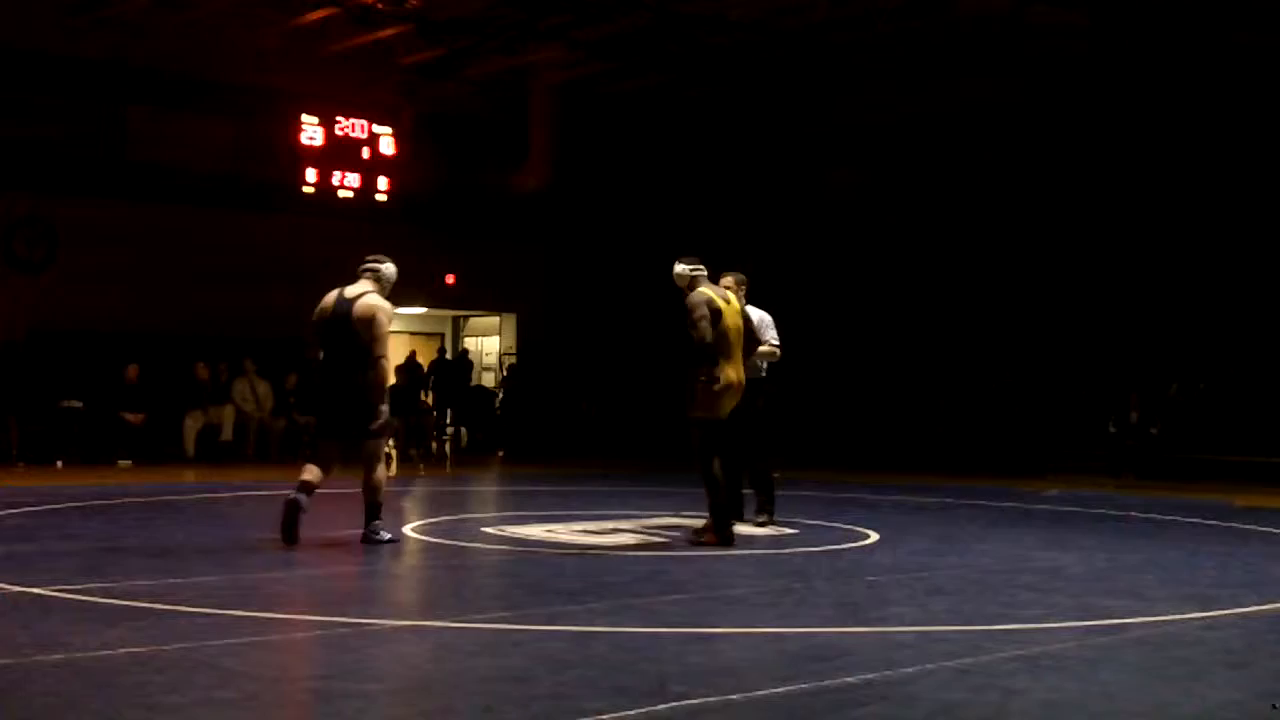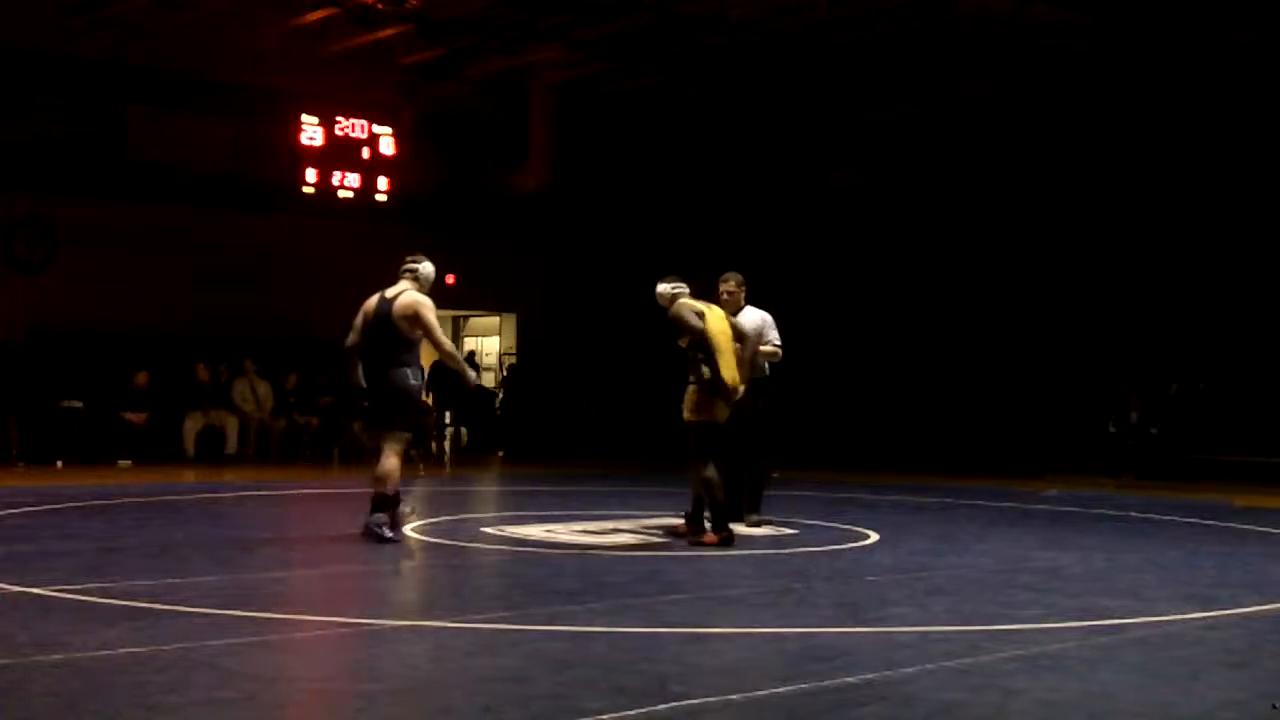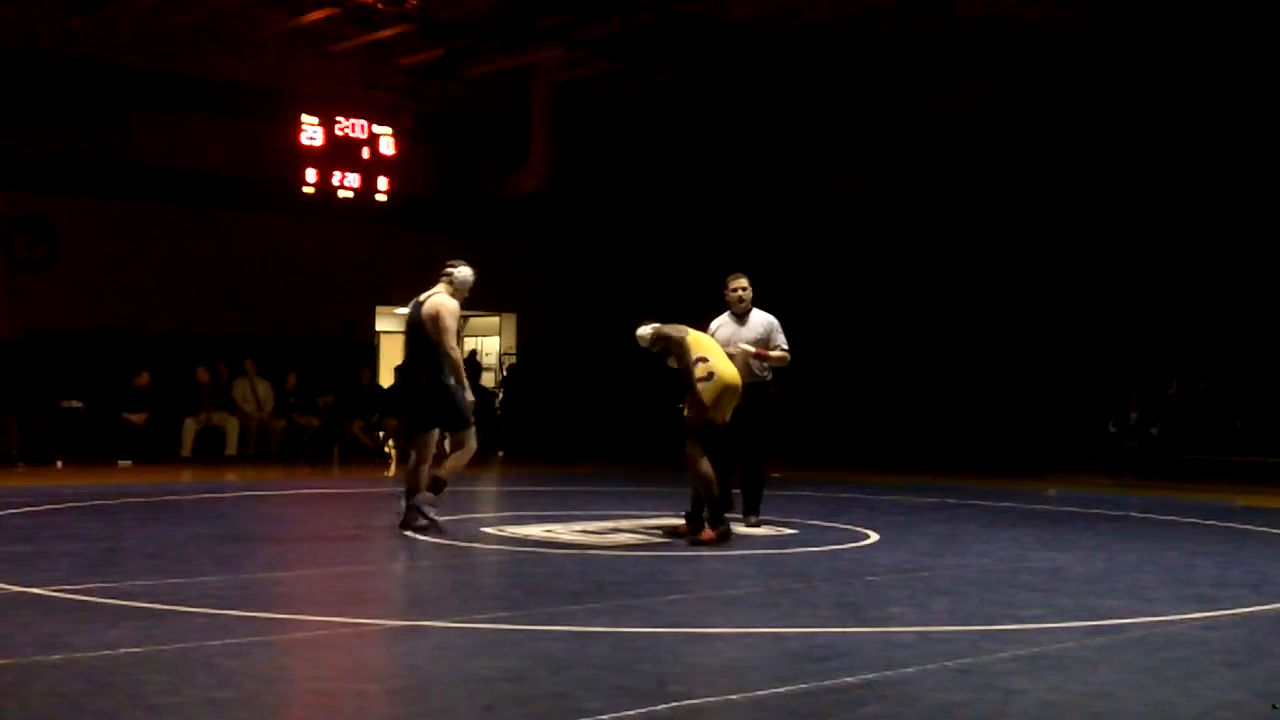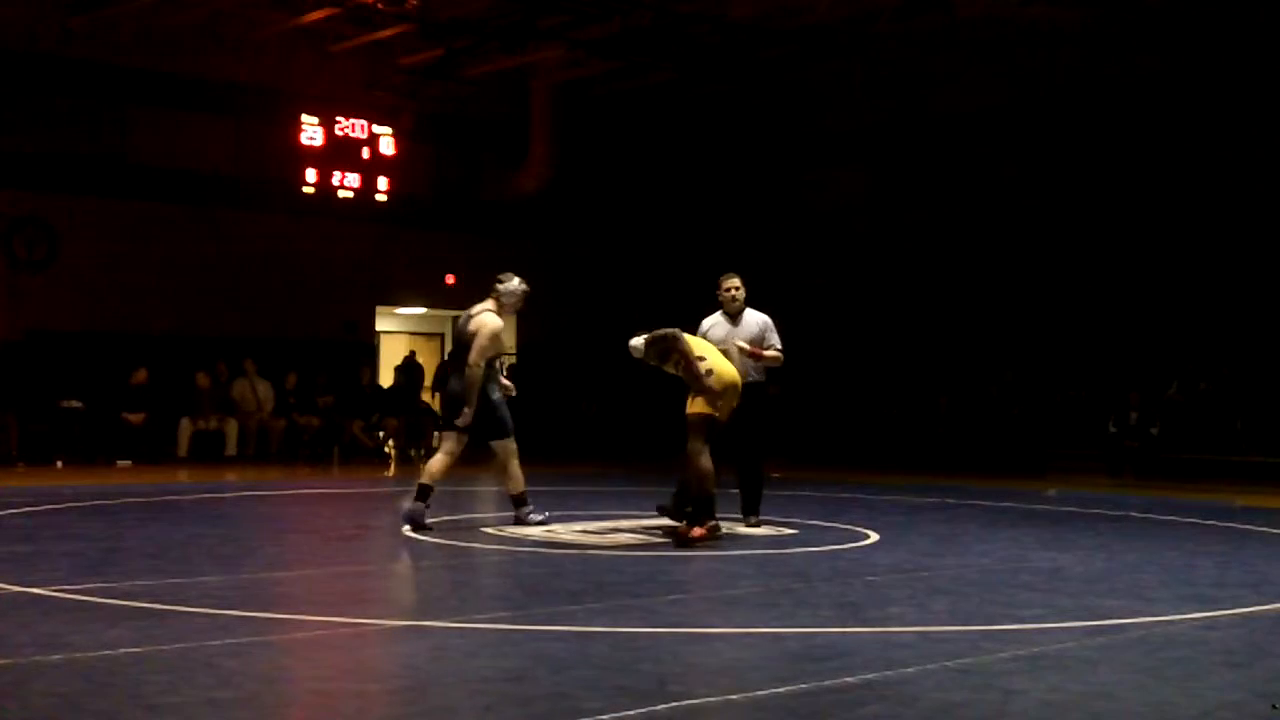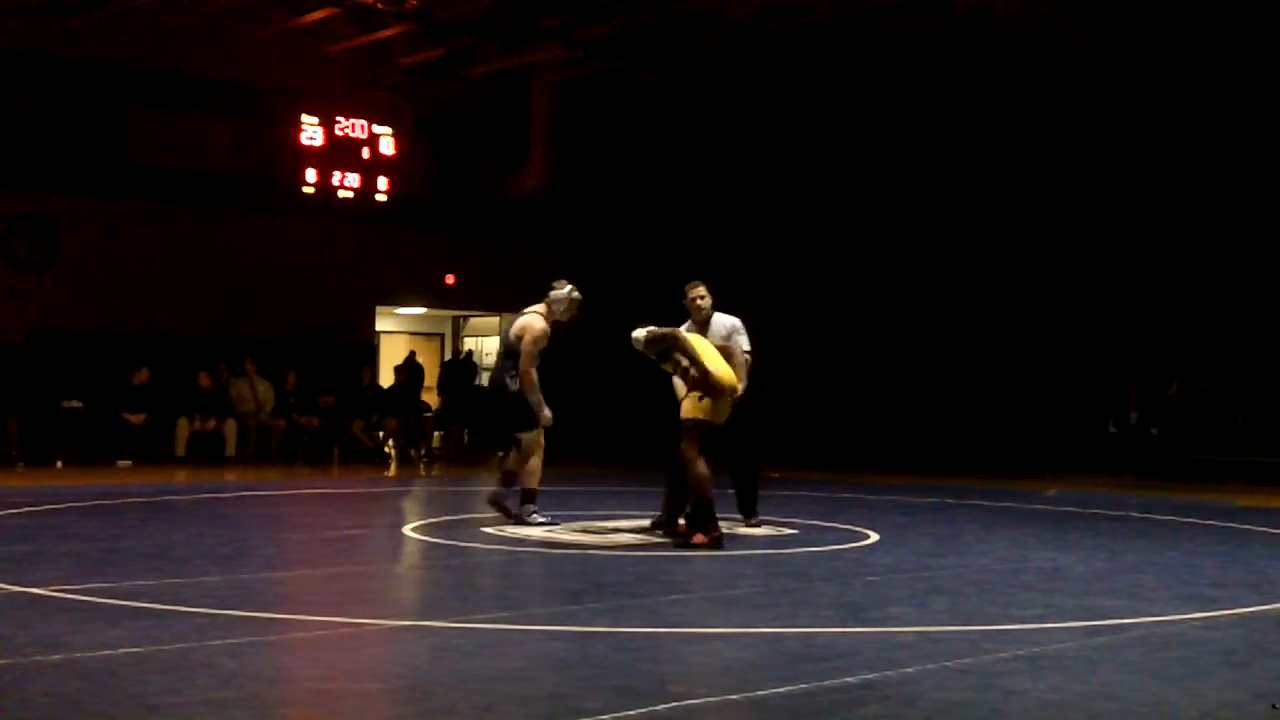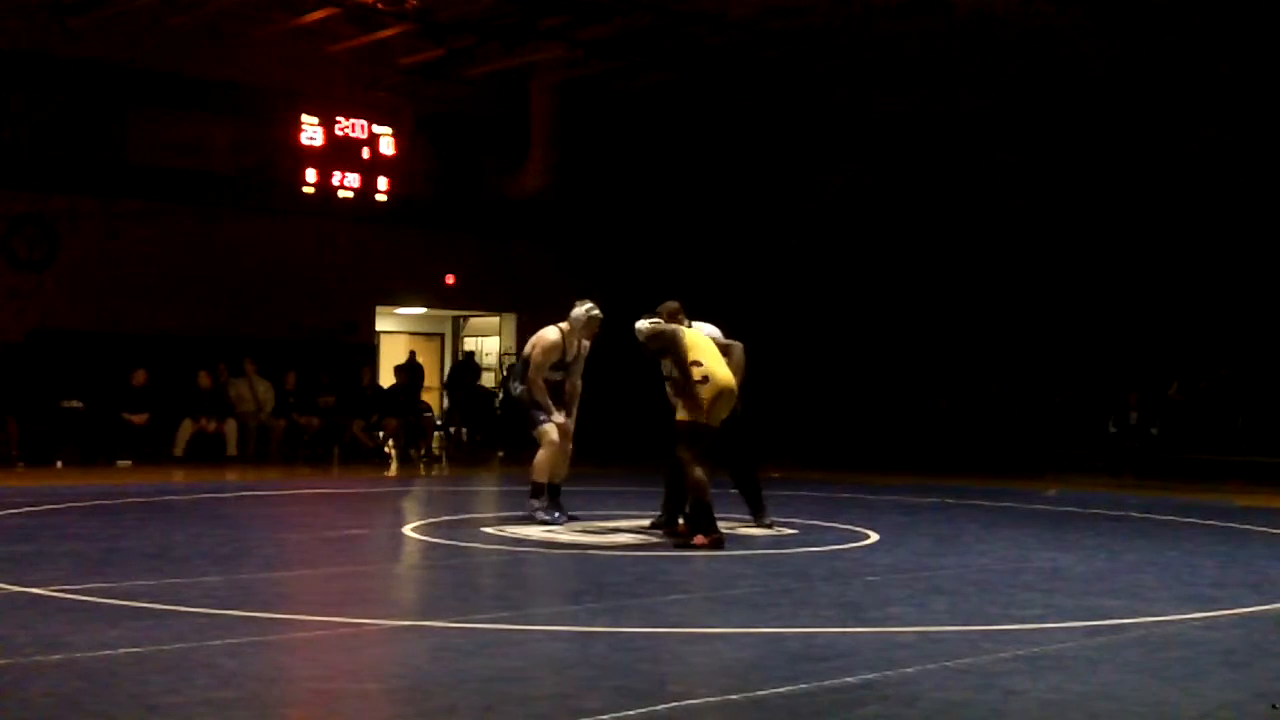
dt=0.3s
person 1, frame 1
left shoulder: (329, 299)
right shoulder: (379, 306)
left elbow: (315, 341)
right elbow: (380, 359)
right wrist: (383, 403)
left hip: (331, 384)
right hip: (364, 386)
left knee: (323, 457)
right knee: (373, 458)
left ankle: (299, 497)
right ankle: (374, 525)
person 1, frame 2
left shoulder: (372, 302)
right shoulder: (420, 301)
left elbow: (352, 344)
right elbow: (442, 345)
left wrist: (360, 378)
right wrist: (466, 372)
left hip: (376, 380)
right hip: (403, 379)
left knee: (389, 446)
right knee: (394, 450)
left ankle: (391, 509)
right ankle: (378, 518)
person 1, frame 3
left shoulder: (417, 303)
right shoulder: (448, 304)
right elbow: (450, 349)
right wrist: (464, 388)
left hip: (413, 381)
right hip: (439, 381)
left knee: (422, 451)
right knee: (466, 445)
left ankle: (413, 513)
right ankle: (428, 497)
person 1, frame 4
left shoulder: (472, 313)
right shoulder: (493, 323)
right elbow: (474, 364)
left wrist: (498, 378)
right wrist: (471, 406)
left hip: (456, 388)
right hip: (480, 392)
left knee: (447, 451)
right knee: (508, 453)
left ankle: (418, 507)
right ankle: (523, 511)
person 1, frame 5
left shoulder: (537, 318)
right shoulder: (537, 326)
right elbow: (525, 370)
left wrist: (538, 403)
right wrist: (541, 407)
left hip: (509, 383)
right hip: (511, 384)
left knee: (525, 444)
right knee: (535, 446)
left ankle: (502, 491)
right ankle: (527, 509)
person 1, frame 6
left shoulder: (583, 345)
right shoulder: (551, 339)
left elbow: (574, 381)
right elbow: (534, 378)
left wrist: (571, 416)
right wrist: (552, 412)
left hip: (548, 391)
right hip: (525, 388)
left knee: (564, 448)
right knee: (551, 440)
left ankle: (552, 502)
right ankle: (536, 503)
person 2, frame 1
left shoulder: (760, 317)
left elbow: (774, 352)
left hip: (751, 389)
left knee: (756, 449)
left ankle: (765, 508)
right ankle: (731, 507)
person 2, frame 2
left shoulder: (761, 318)
left elbow: (776, 353)
left wrist: (748, 348)
left hip: (753, 389)
left knee: (754, 449)
right knee: (728, 451)
left ankle: (753, 509)
right ankle: (732, 506)
person 2, frame 3
left shoulder: (767, 321)
right shoulder: (716, 325)
left elbow: (784, 358)
left wrist: (756, 353)
left hip: (755, 394)
left knee: (752, 454)
right knee: (719, 451)
left ankle: (751, 511)
right ankle: (722, 502)
person 2, frame 4
left shoulder: (762, 321)
right shoulder: (708, 324)
left elbow: (778, 358)
left wrist: (751, 352)
left hip: (751, 394)
left knee: (750, 455)
left ankle: (751, 511)
right ankle: (681, 504)
person 2, frame 5
left shoulder: (730, 324)
right shoulder: (681, 333)
left elbow: (744, 360)
right wrist: (683, 388)
left hip: (730, 399)
left knee: (742, 456)
left ankle: (749, 512)
right ankle: (670, 514)
person 2, frame 6
left shoulder: (709, 334)
right elbow: (669, 376)
left knee: (739, 455)
right knee: (679, 456)
left ankle: (759, 512)
right ankle: (669, 514)
person 3, frame 1
left shoulder: (697, 298)
right shoulder: (730, 297)
left elbow: (704, 342)
left wrist: (696, 382)
left hip: (714, 381)
right hip: (736, 380)
left knee: (707, 456)
right knee: (716, 451)
left ankle: (722, 529)
right ankle: (720, 519)
person 3, frame 2
left shoulder: (679, 308)
right shoulder: (714, 309)
left elbow: (698, 331)
right elbow: (745, 340)
left wrist: (715, 376)
left hip: (708, 384)
right hip: (729, 384)
left knee: (702, 458)
right knee: (706, 455)
left ankle: (721, 529)
right ankle: (695, 521)
person 3, frame 3
left shoulder: (658, 335)
right shoulder: (693, 335)
left elbow: (676, 339)
left wrist: (691, 390)
left hip: (712, 378)
right hip: (731, 380)
left knee: (695, 453)
right knee: (699, 452)
left ankle: (718, 524)
right ankle: (695, 522)
person 3, frame 4
left shoulder: (653, 341)
right shoulder: (690, 343)
left elbow: (672, 335)
right elbow: (729, 350)
left wrist: (698, 376)
left hip: (712, 377)
right hip: (731, 381)
left knee: (696, 449)
right knee: (697, 449)
left ankle: (708, 521)
right ankle: (694, 519)
person 3, frame 5
left shoulder: (652, 337)
right shoulder: (692, 338)
left elbow: (673, 334)
right elbow: (733, 349)
left wrist: (703, 370)
right wrist: (739, 382)
left hip: (708, 380)
right hip: (729, 381)
left knee: (690, 452)
right knee: (695, 454)
left ankle: (711, 530)
right ankle: (696, 523)
person 3, frame 6
left shoulder: (653, 333)
right shoulder: (693, 335)
left elbow: (673, 337)
right elbow: (735, 347)
left wrist: (686, 383)
left hip: (705, 380)
right hip: (726, 384)
left knee: (687, 456)
right knee: (697, 456)
left ankle: (710, 532)
right ankle: (696, 523)
